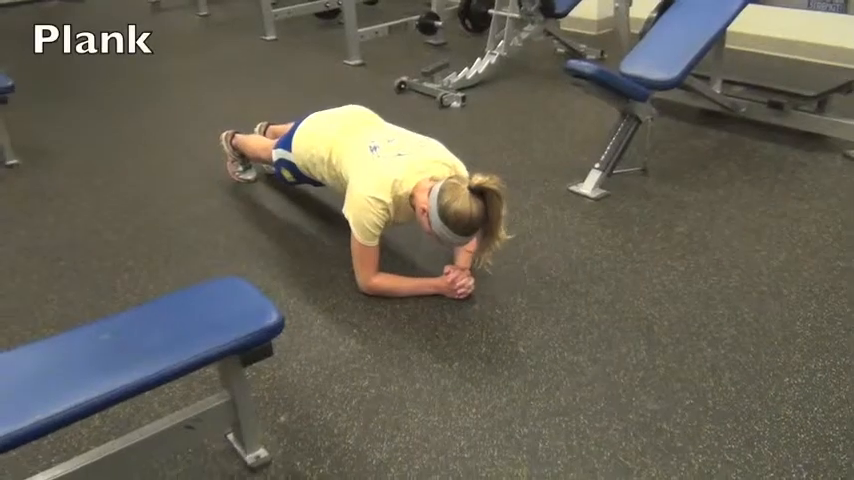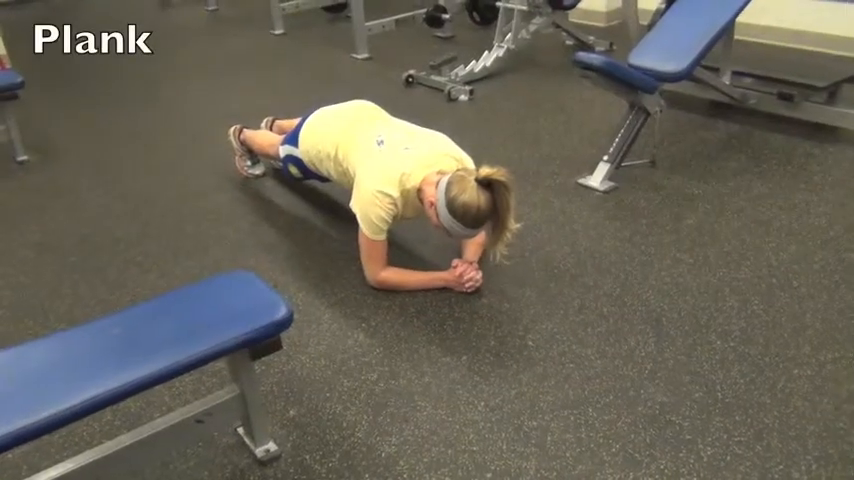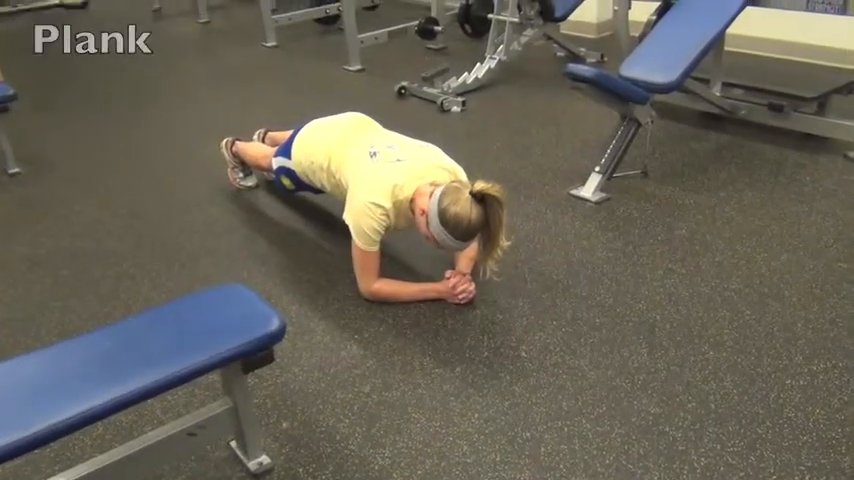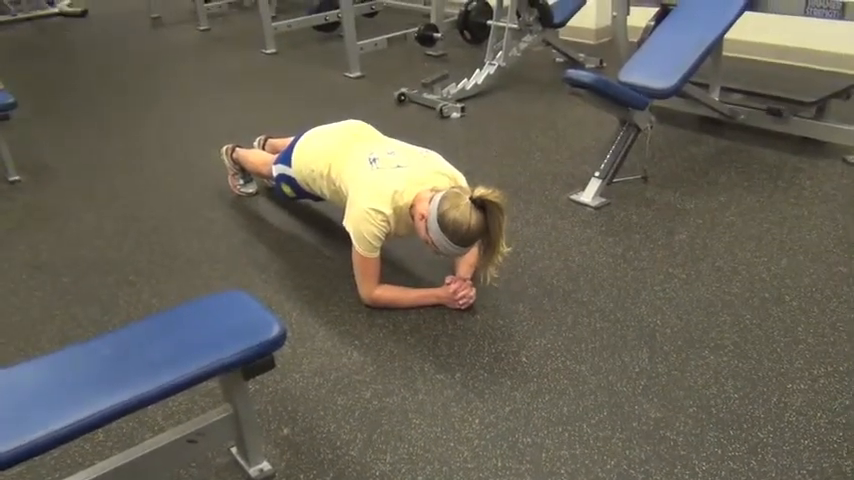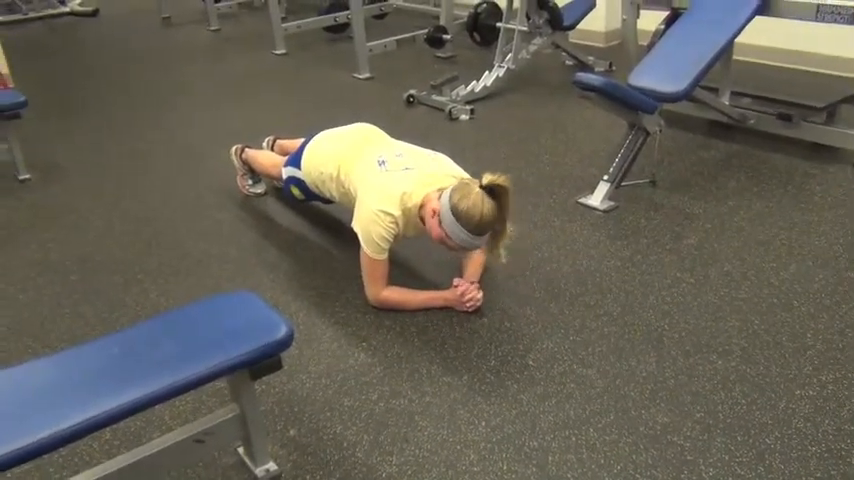
dt=1s
person 1, frame 1
left shoulder: (454, 173)
right shoulder: (373, 197)
left elbow: (468, 231)
right elbow: (368, 281)
left wrist: (462, 269)
right wrist: (439, 286)
left hip: (354, 121)
right hip: (310, 142)
right knee: (274, 153)
left ankle: (268, 130)
right ankle: (235, 142)
person 1, frame 2
left shoulder: (461, 168)
right shoulder: (381, 192)
left elbow: (476, 228)
right elbow: (376, 275)
left wrist: (470, 262)
right wrist: (447, 278)
left hip: (360, 116)
right hip: (317, 138)
right knee: (281, 151)
left ankle: (274, 125)
right ankle: (243, 137)
person 1, frame 3
left shoulder: (453, 178)
right shoulder: (374, 203)
left elbow: (468, 237)
right elbow: (369, 287)
left wrist: (463, 274)
right wrist: (441, 290)
left hip: (352, 129)
right hip: (311, 148)
right knee: (273, 164)
left ankle: (267, 137)
right ankle: (236, 150)
person 1, frame 4
left shoulder: (453, 185)
right shoulder: (375, 209)
left elbow: (469, 242)
right elbow: (369, 293)
left wrist: (463, 279)
right wrist: (441, 296)
left hip: (353, 137)
right hip: (311, 156)
right knee: (273, 170)
left ankle: (267, 144)
right ankle: (236, 156)
person 1, frame 5
left shoulder: (462, 187)
right shoulder: (383, 211)
left elbow: (475, 245)
right elbow: (377, 294)
left wrist: (470, 282)
right wrist: (449, 298)
left hip: (362, 140)
right hip: (319, 160)
right knee: (284, 171)
left ankle: (277, 145)
right ankle: (245, 156)
